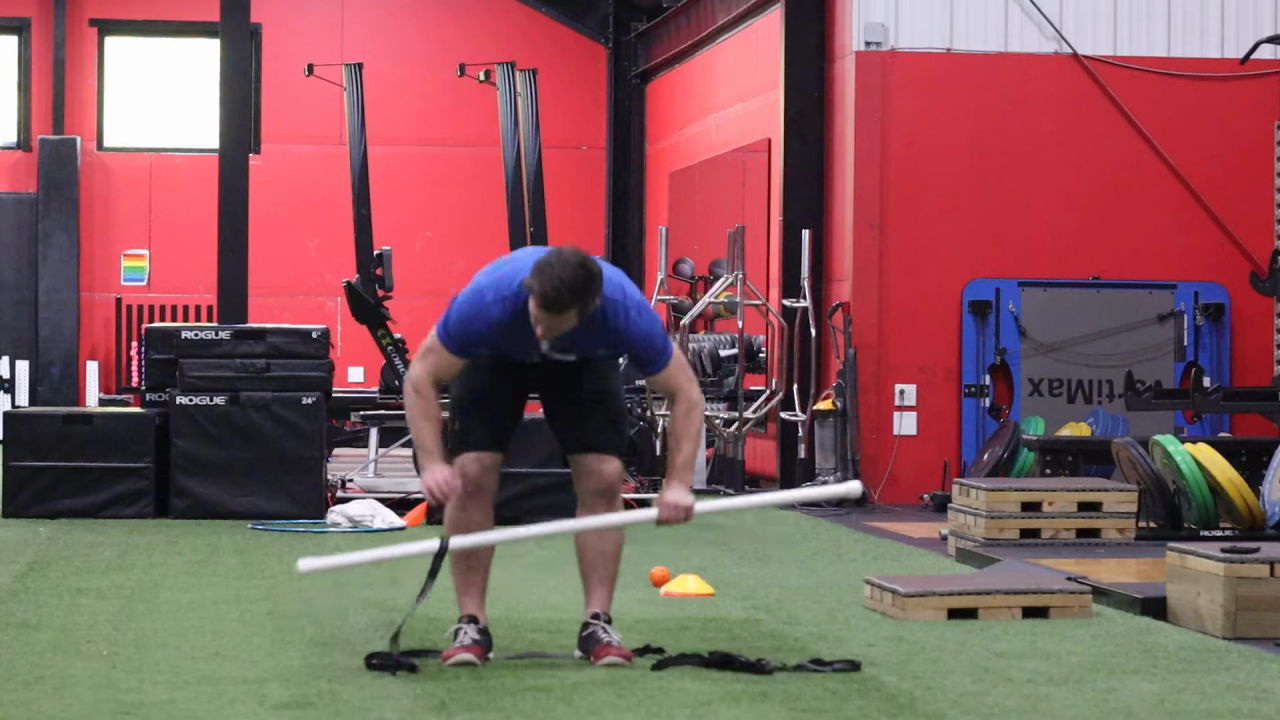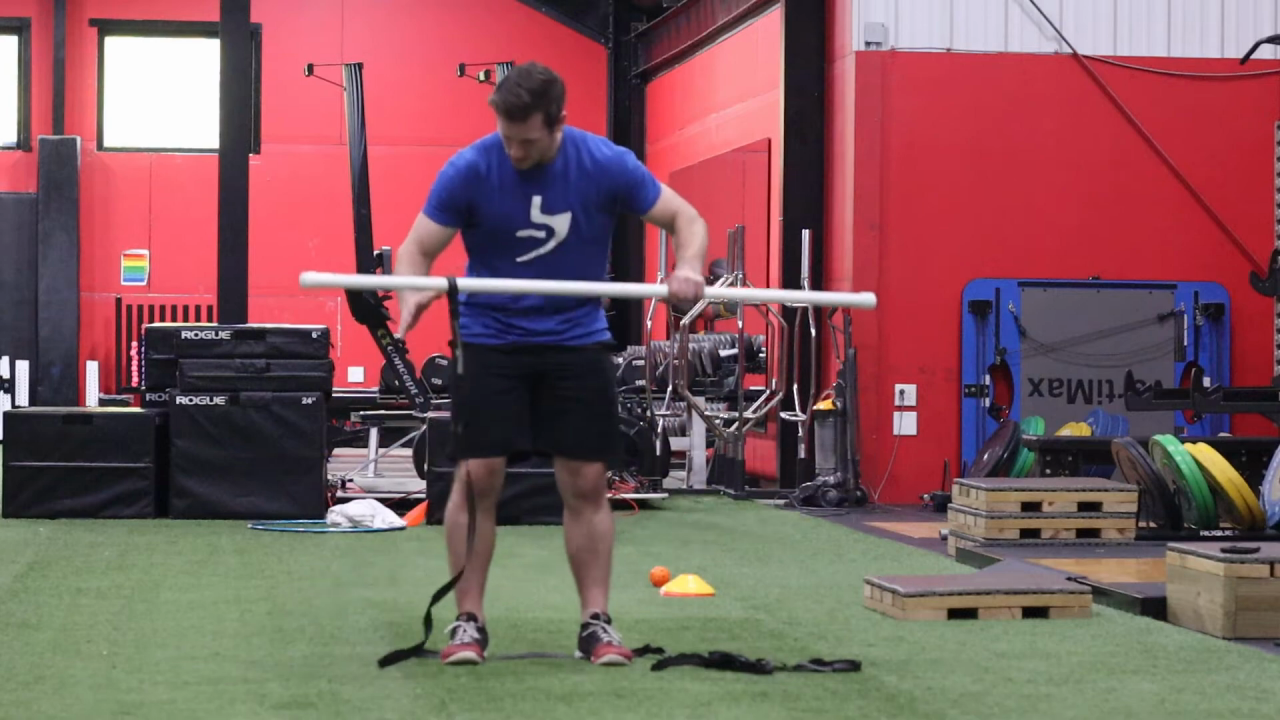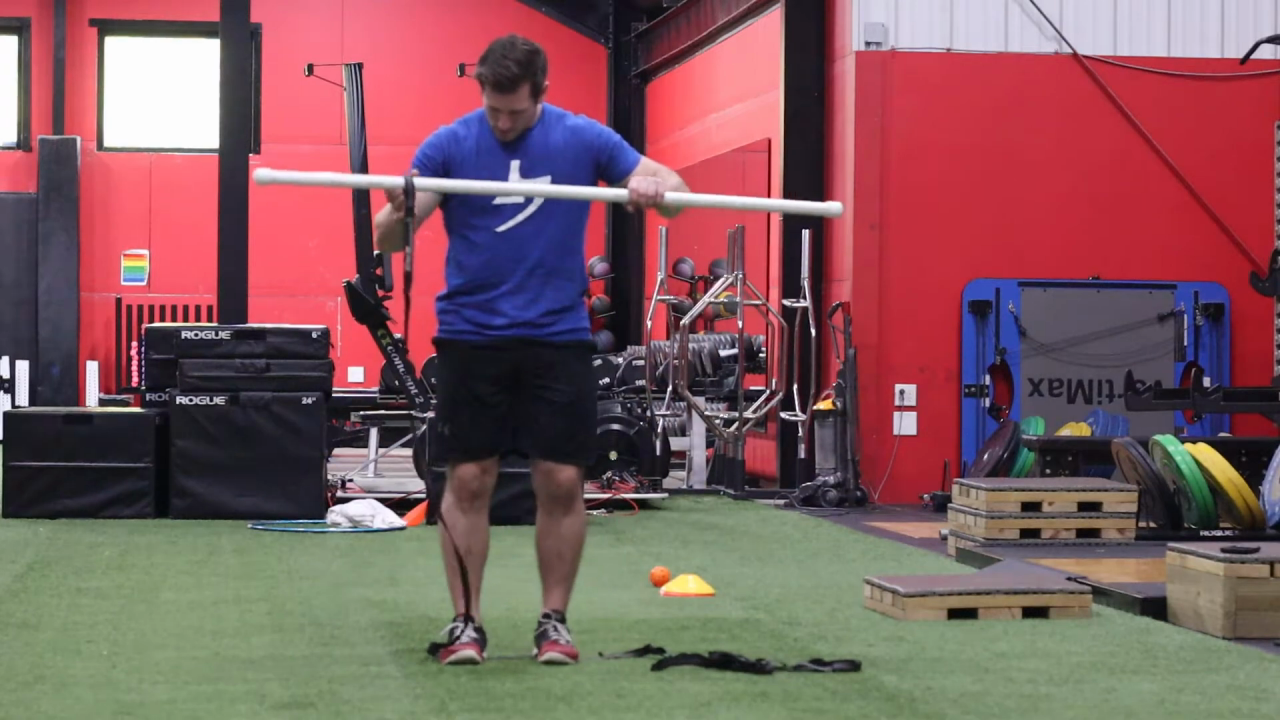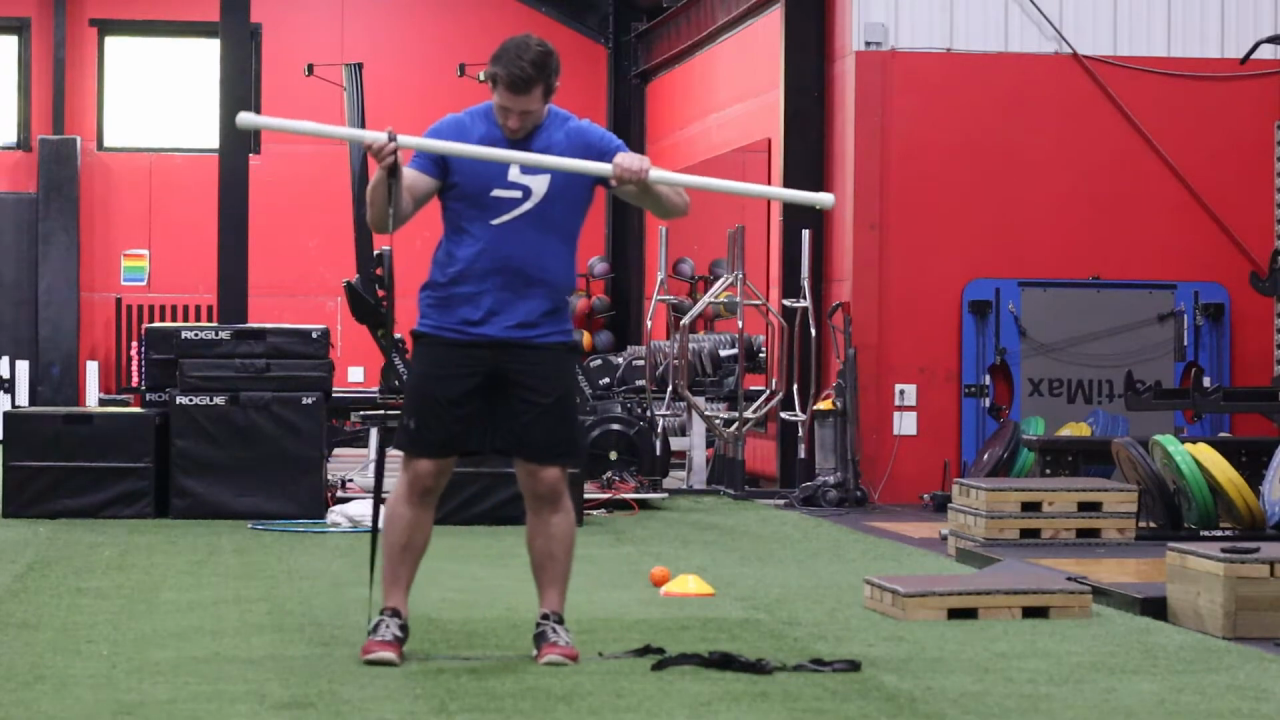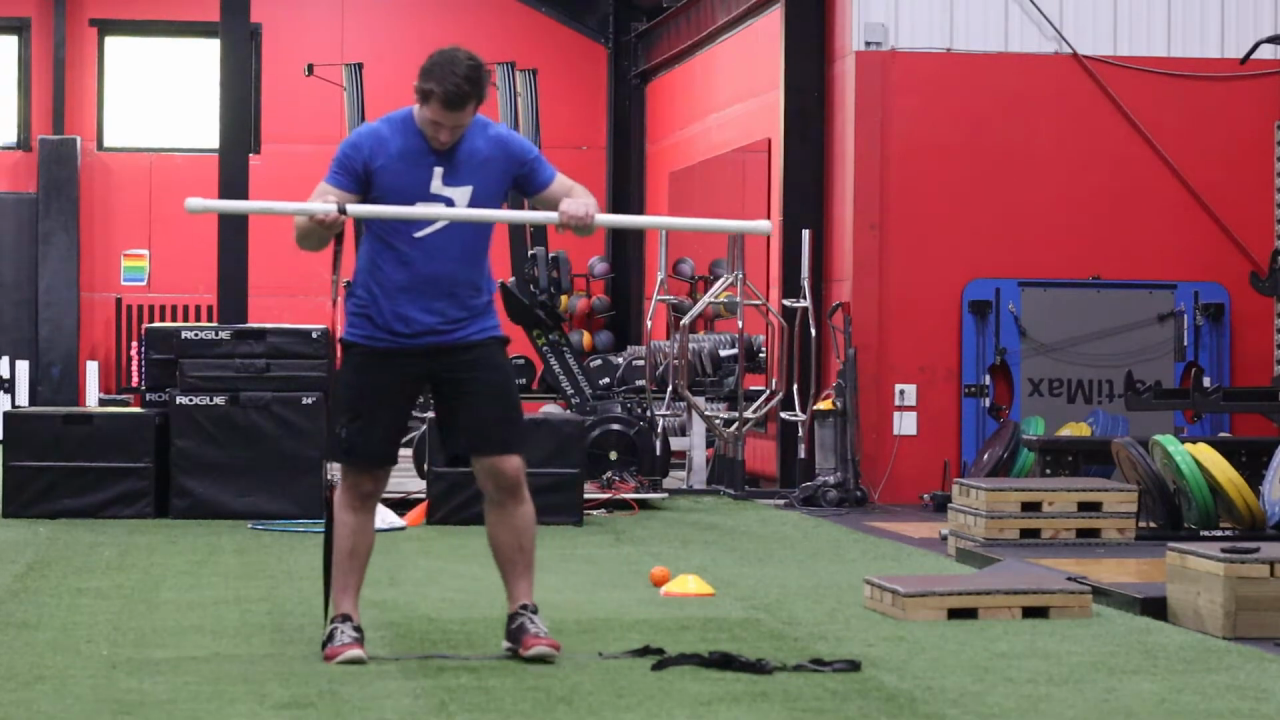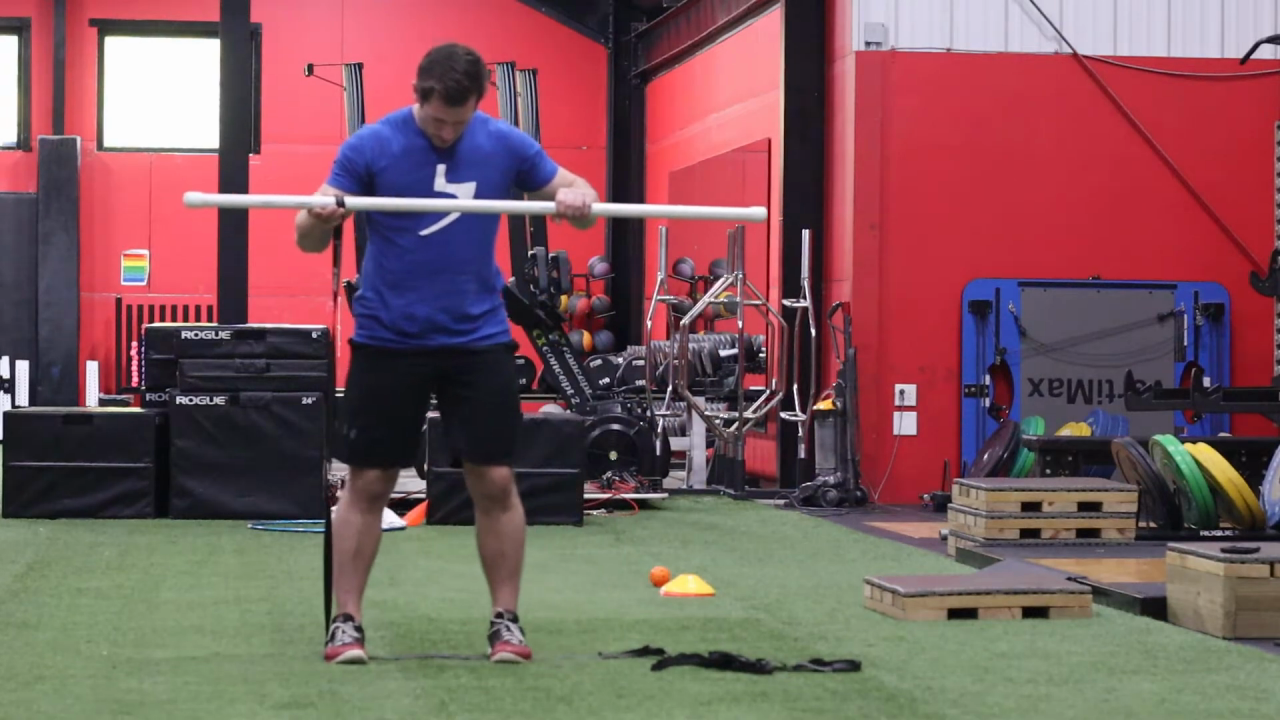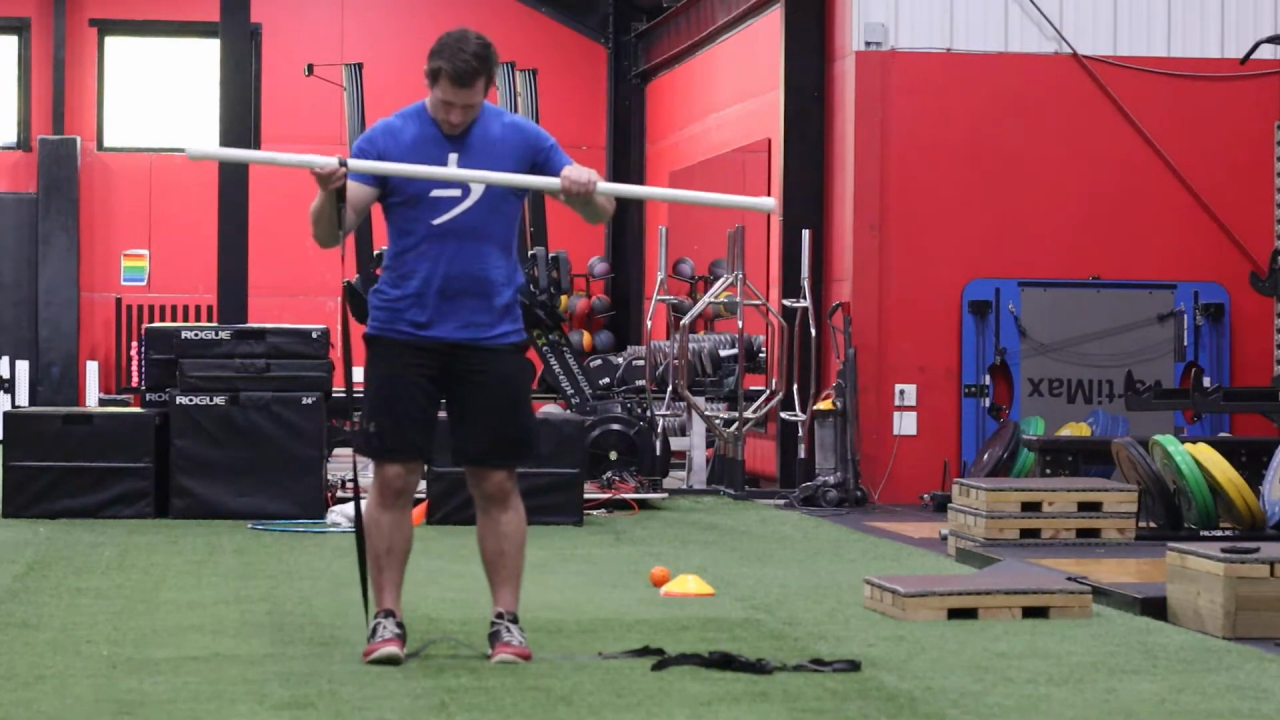
dt=0.4s
person 1, frame 1
left shoulder: (625, 313)
right shoulder: (487, 301)
left elbow: (685, 395)
right elbow: (422, 379)
left wrist: (677, 483)
right wrist: (431, 462)
left hip: (586, 362)
right hip: (494, 356)
left knee: (603, 477)
right knee: (473, 473)
left ankle: (597, 623)
right ankle: (471, 624)
person 1, frame 2
left shoulder: (606, 164)
right shoulder: (468, 170)
left elbow: (685, 218)
right elbow: (418, 248)
left wrist: (688, 266)
right wrist: (410, 294)
left hip: (579, 341)
right hip: (488, 342)
left knee: (586, 483)
right knee: (477, 477)
left ankle: (596, 621)
right ankle: (468, 620)
person 1, frame 3
left shoulder: (584, 139)
right shoulder: (448, 145)
left elbow: (673, 186)
right elbow: (390, 236)
left wrist: (656, 189)
right wrist: (395, 216)
left hip: (559, 337)
right hip: (470, 336)
left knee: (562, 483)
right knee: (468, 480)
left ankle: (553, 621)
right ankle: (466, 621)
person 1, frame 4
left shoulder: (586, 141)
right shoulder: (451, 133)
left elbow: (676, 205)
right elbow: (383, 221)
left wrist: (643, 178)
right wrist: (387, 173)
left hip: (540, 338)
right hip: (450, 331)
left knee: (547, 482)
right knee: (422, 475)
left ankle: (551, 621)
right ankle: (391, 616)
person 1, frame 5
left shoulder: (505, 148)
right shoulder: (369, 144)
left elbow: (574, 199)
right elbow: (308, 234)
left wrist: (580, 208)
right wrist: (319, 221)
left hip: (471, 336)
right hip: (379, 339)
left knee: (506, 474)
right knee: (359, 482)
left ankle: (523, 613)
right ankle: (344, 620)
person 1, frame 6
left shoulder: (507, 145)
right shoulder: (370, 146)
left elbow: (575, 195)
right elbow: (308, 239)
left wrist: (578, 201)
right wrist: (318, 219)
left hip: (480, 339)
right hip: (388, 340)
left knee: (495, 483)
right knee: (367, 484)
left ankle: (506, 620)
right ankle: (345, 621)
person 1, frame 7
left shoulder: (522, 137)
right shoulder: (385, 138)
left elbow: (599, 210)
right elbow: (329, 234)
left wrist: (587, 187)
right wrist: (329, 194)
left hip: (493, 336)
right hip: (403, 333)
left knee: (495, 483)
right knee: (393, 479)
left ankle: (506, 620)
right ankle: (386, 618)
